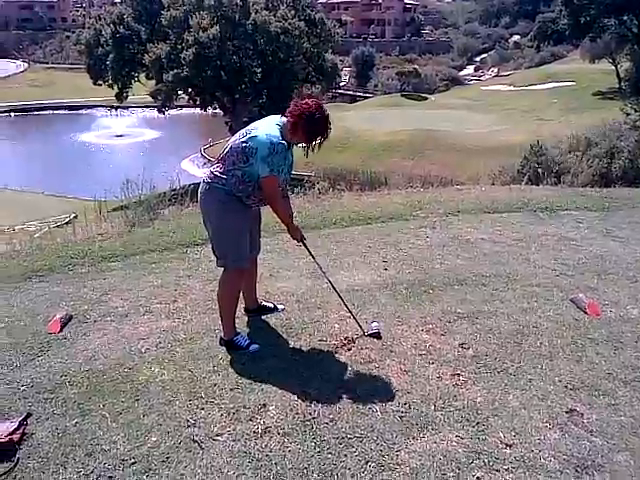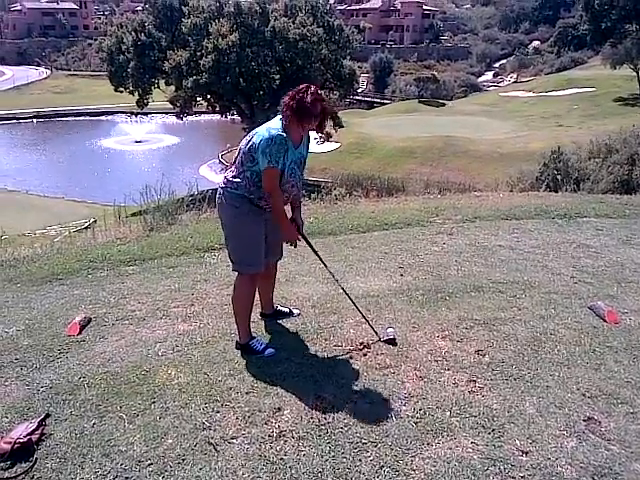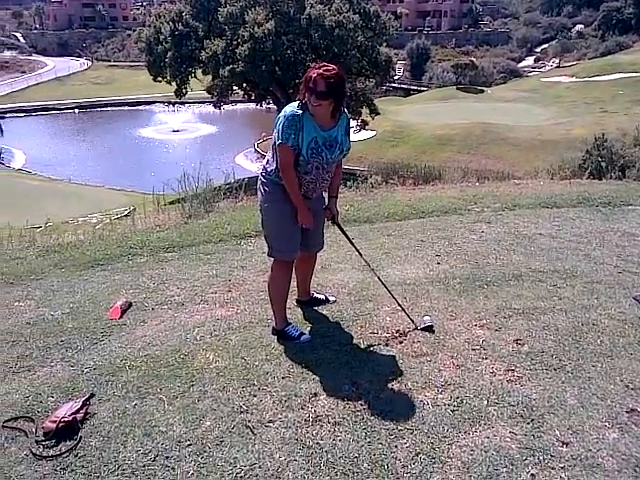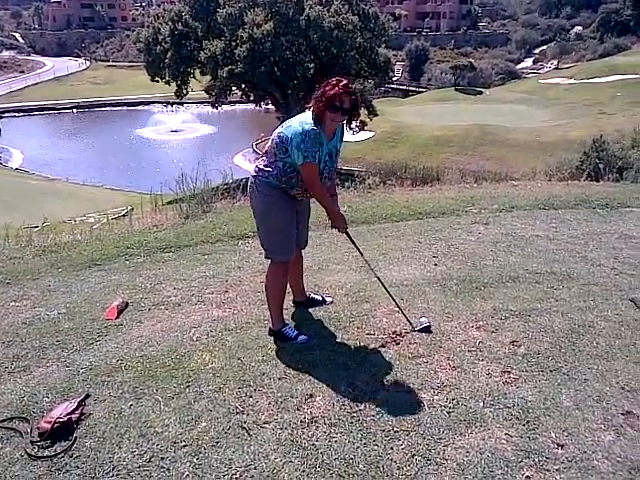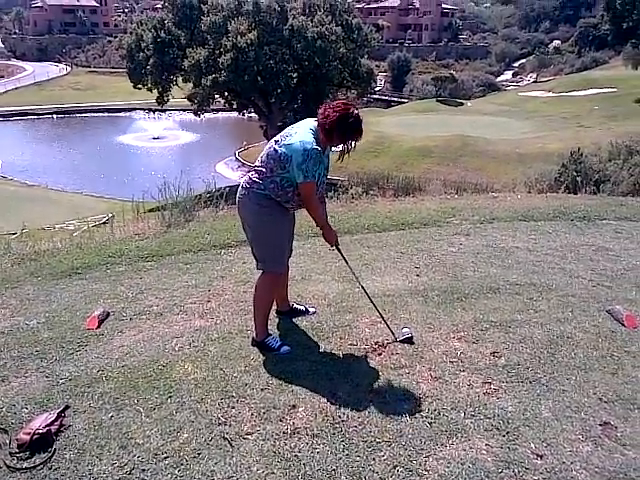
dt=1s
person 1, frame 1
left shoulder: (280, 127)
right shoulder: (271, 143)
left elbow: (279, 182)
right elbow: (272, 194)
left wrist: (288, 207)
right wrist: (291, 226)
left hip: (243, 197)
right hip: (222, 199)
left knee: (250, 254)
right knee: (235, 266)
left ankle: (252, 304)
right ankle: (228, 334)
person 1, frame 2
left shoulder: (301, 136)
right shoulder: (273, 138)
left elbow: (295, 177)
right elbow: (272, 189)
left wrist: (297, 212)
right wrist: (286, 225)
left hip: (266, 204)
right hip: (240, 204)
left knee: (269, 261)
right knee: (250, 271)
left ankle: (268, 309)
right ankle: (244, 338)
person 1, frame 3
left shoulder: (342, 120)
right shoulder: (292, 117)
left elbow: (336, 163)
right elbow: (286, 168)
left wrist: (332, 200)
right wrist: (301, 208)
left hip: (312, 193)
right hip: (280, 192)
left knee: (310, 249)
right knee: (285, 257)
left ankle: (305, 296)
right ankle: (280, 324)
person 1, frame 4
left shoulder: (335, 128)
right shoulder: (306, 132)
left elbow: (328, 167)
right elbow: (313, 182)
left wrist: (334, 200)
right wrist: (334, 214)
left hip: (295, 191)
right hip: (271, 191)
left knee: (296, 248)
right knee: (281, 257)
left ankle: (300, 296)
right ankle: (277, 325)
person 1, frame 5
left shoulder: (316, 128)
right shoulder: (308, 149)
left elbow: (316, 183)
right elbow: (308, 198)
left wrist: (322, 208)
right wrist: (326, 229)
left hip: (278, 201)
right hip: (260, 203)
left knee: (282, 258)
right knee: (272, 268)
left ankle: (284, 306)
right ankle: (261, 335)
